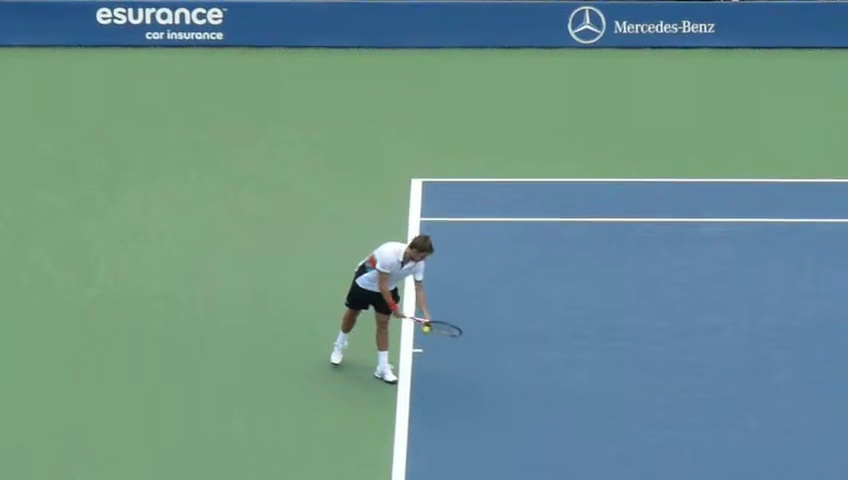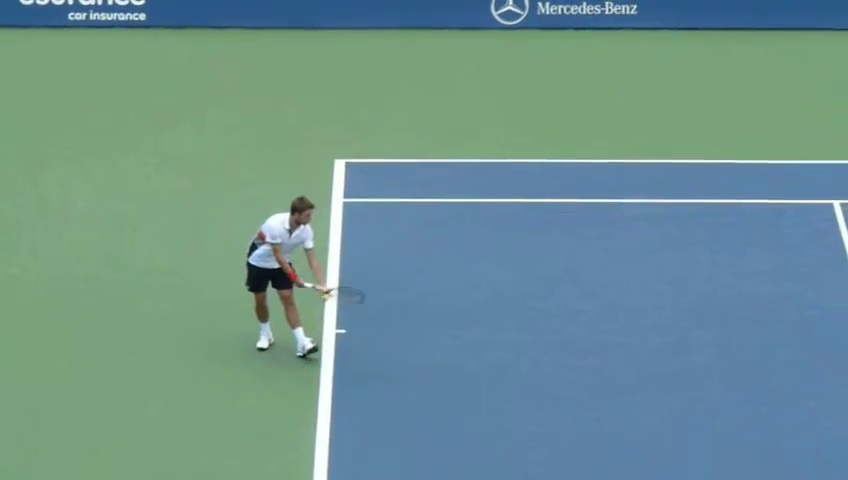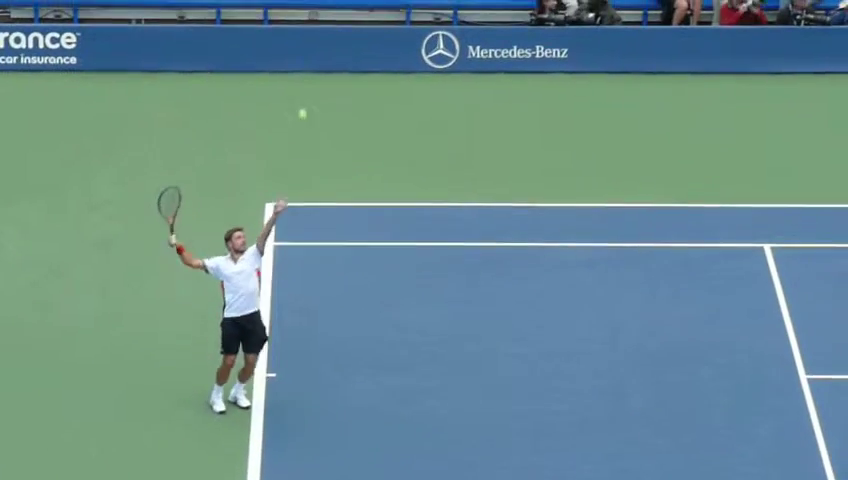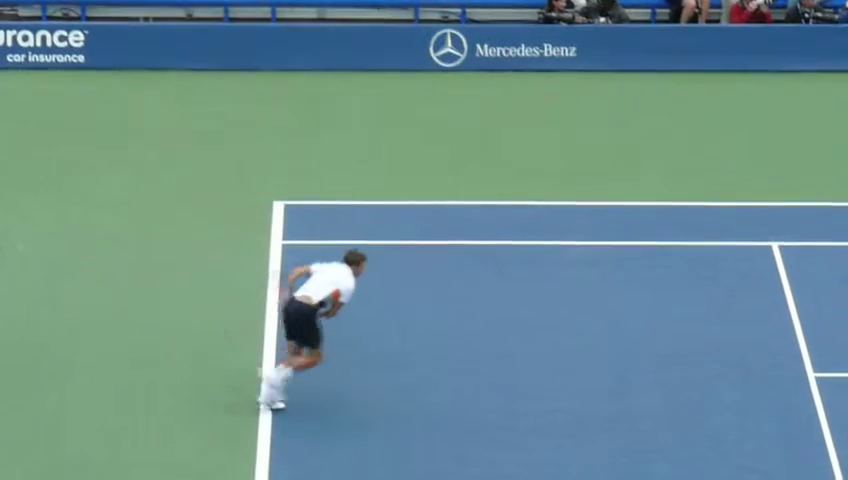
dt=1s
person 1, frame 1
left shoulder: (418, 263)
right shoulder: (388, 253)
left elbow: (419, 289)
right elbow: (383, 285)
left wrist: (426, 314)
right wrist: (394, 307)
left hip: (387, 288)
right hip: (364, 283)
left knee: (383, 323)
right knee: (352, 314)
left ankle: (383, 368)
right ankle: (340, 345)
person 1, frame 2
left shoulder: (306, 230)
right shoulder: (274, 224)
left elbow: (311, 257)
right elbow: (279, 256)
left wrist: (321, 282)
right wrist: (295, 277)
left hip: (281, 265)
right hip: (258, 264)
left knee: (288, 300)
right knee: (260, 300)
left ankle: (302, 343)
right ankle: (265, 334)
person 1, frame 3
left shoulder: (253, 255)
right shoulder: (220, 263)
left elbow: (264, 235)
right elbow: (192, 262)
left wrist: (275, 215)
right wrist: (178, 247)
left hip: (253, 317)
right hip: (231, 319)
left knee: (250, 362)
right knee: (228, 362)
left ankle: (238, 393)
right ankle: (216, 396)
person 1, frame 4
left shoulder: (327, 266)
right shoulder: (349, 283)
left elbow: (298, 271)
right elbow: (333, 312)
left wrist: (287, 291)
left hip: (292, 305)
right hip: (305, 311)
left knee: (295, 353)
right knee: (314, 358)
left ankle: (269, 394)
right ankle: (277, 375)
